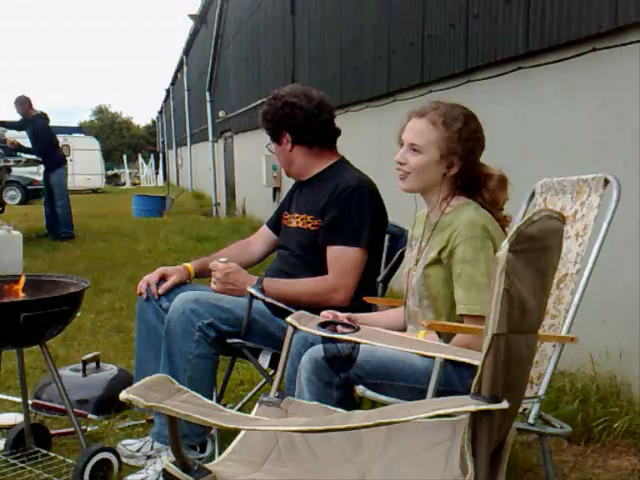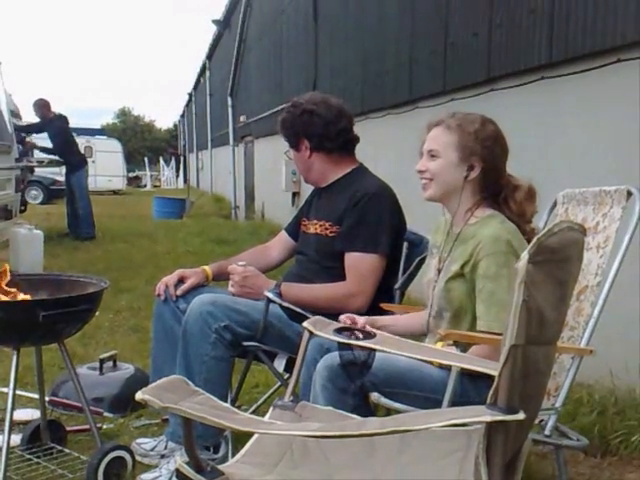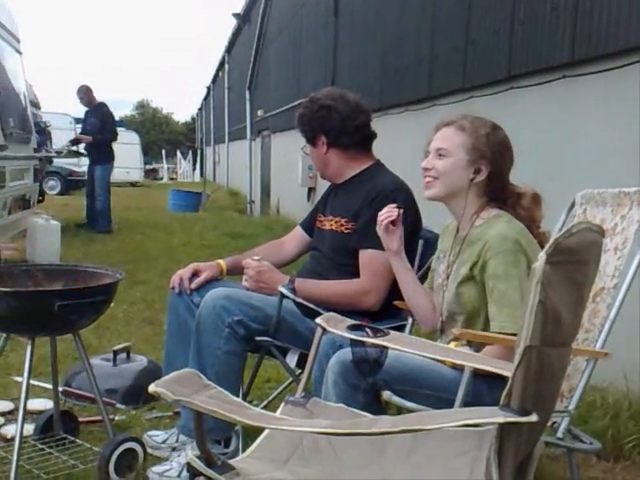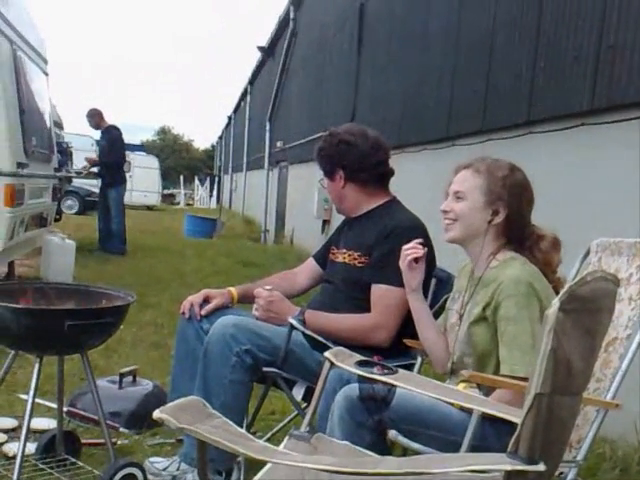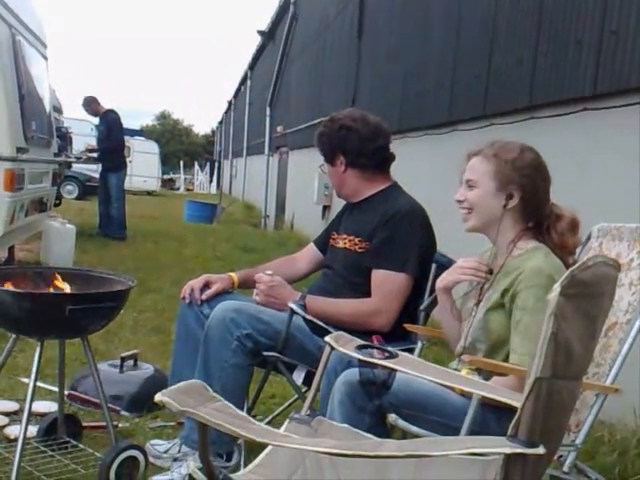
dt=1s
person 1, frame 1
left shoulder: (351, 190)
right shoulder: (301, 189)
left elbow: (339, 291)
right elbow: (255, 245)
left wrist: (253, 285)
right wrist: (189, 268)
right hip: (273, 302)
left knee: (192, 310)
right knee: (157, 296)
left ankle: (185, 445)
right ankle: (163, 424)
person 1, frame 2
left shoulder: (370, 197)
right shoulder: (321, 195)
left elbow: (357, 297)
right elbow: (273, 250)
left wrist: (271, 289)
right wrist: (207, 271)
right hip: (290, 307)
left knee: (209, 312)
right knee: (175, 298)
left ankle: (199, 445)
right ankle: (177, 426)
person 1, frame 3
left shoulder: (385, 194)
right shoulder: (338, 191)
left elbow: (370, 294)
right elbow: (288, 245)
left wrist: (285, 285)
right wrist: (221, 265)
right hip: (304, 303)
left knee: (223, 306)
right knee: (190, 291)
left ankle: (211, 440)
right ankle: (189, 421)
person 1, frame 4
left shoulder: (400, 230)
right shoulder: (352, 225)
left elbow: (380, 329)
right elbow: (299, 277)
left wrist: (295, 316)
right wrist: (232, 293)
right hip: (315, 335)
left knee: (231, 334)
right knee: (199, 317)
right ankle: (192, 448)
person 1, frame 5
left shoulder: (402, 216)
right shoulder: (353, 210)
left elbow: (381, 315)
right elbow: (300, 261)
left wrist: (295, 300)
right wrist: (233, 278)
right hip: (313, 320)
left knee: (231, 319)
right knee: (200, 301)
right ankle: (192, 428)
person 2, frame 1
left shoulder: (470, 227)
right shoulder: (423, 220)
left elbow: (477, 339)
left wrist: (393, 347)
right wrist: (355, 320)
left hip: (461, 369)
right hip: (424, 353)
left knee: (321, 361)
right knee: (306, 341)
person 2, frame 2
left shoulder: (494, 239)
right shoulder: (446, 229)
left elbow: (494, 352)
left wrist: (413, 356)
right wrist: (375, 322)
left hip: (478, 381)
right hip: (442, 363)
left knee: (337, 368)
right knee: (322, 347)
person 2, frame 3
left shoulder: (501, 237)
right shoulder: (452, 231)
left elbow: (508, 352)
right elbow: (431, 320)
left wrist: (436, 361)
right wrist: (395, 253)
left hip: (493, 382)
right hip: (456, 363)
left knee: (349, 364)
person 2, frame 4
left shoulder: (515, 281)
right shoulder: (469, 273)
left elbow: (518, 396)
right elbow: (444, 361)
left wrist: (455, 408)
right wrist: (413, 290)
left hip: (500, 427)
right hip: (467, 405)
left knee: (356, 400)
right knee: (342, 379)
person 2, frame 5
left shoulder: (536, 271)
right shoulder: (491, 258)
left elbow: (522, 384)
right elbow: (463, 346)
left wrist: (451, 388)
right wrist: (443, 291)
left hip: (501, 413)
left knee: (357, 385)
right knee: (345, 362)
person 3, frame 1
left shoulder: (40, 124)
right shoulder: (29, 120)
left elbow: (40, 151)
right elbow: (17, 126)
left wrist: (18, 147)
left hip: (57, 165)
right hip: (49, 165)
left knee: (61, 201)
right knee: (49, 200)
left ankle: (67, 233)
right ankle: (53, 231)
person 3, frame 2
left shoulder: (58, 125)
right shoulder: (48, 123)
left elbow: (58, 150)
right elbow: (31, 128)
left wrist: (37, 147)
left hip: (78, 166)
right hip: (70, 166)
left knee: (82, 200)
right knee: (71, 200)
left ankle: (88, 232)
right ankle: (74, 230)
person 3, frame 3
left shoulder: (105, 112)
right shoulder: (88, 113)
left elbow: (112, 136)
right elbow: (83, 133)
left wrist: (91, 139)
right wrist: (72, 143)
left hip: (104, 160)
right hip: (93, 159)
left knee: (101, 194)
right knee: (90, 192)
left ankle: (104, 225)
right ankle: (91, 221)
person 3, frame 4
left shoulder: (114, 134)
right shoulder: (104, 134)
left elbow: (119, 159)
left wrist: (98, 161)
right wrist: (94, 163)
left hip: (116, 182)
right hip: (106, 181)
left knee: (116, 215)
right knee: (103, 215)
left ankle: (119, 247)
right ankle: (105, 244)
person 3, frame 5
left shoulder: (112, 118)
right shoulder: (103, 120)
left elbow: (117, 143)
left wrist: (97, 148)
right wrist: (94, 148)
left hip: (116, 167)
right hip: (106, 166)
left knee: (116, 200)
right knee: (104, 199)
left ankle: (119, 232)
right ankle: (105, 229)
